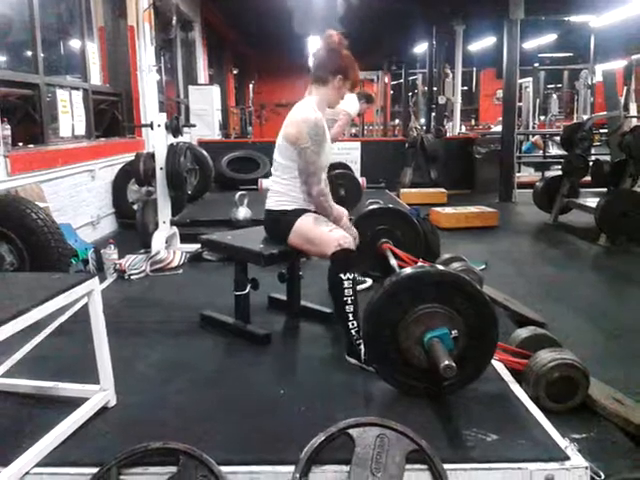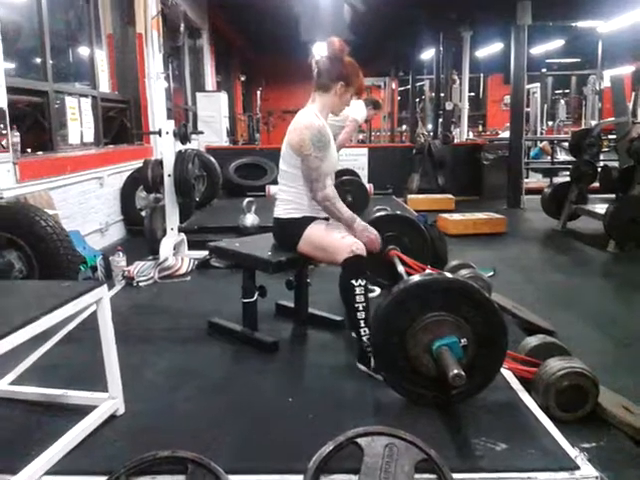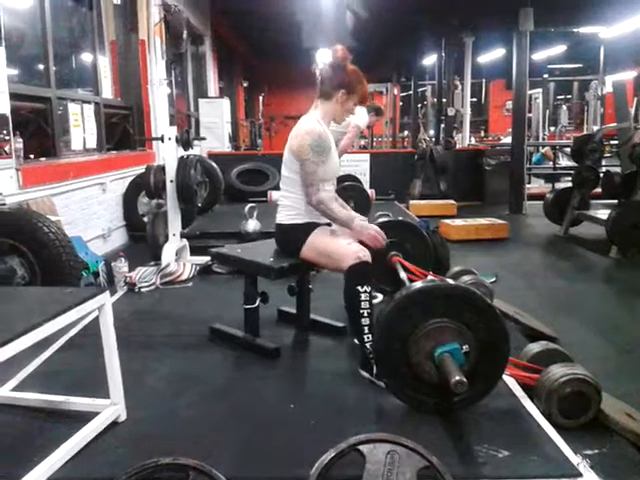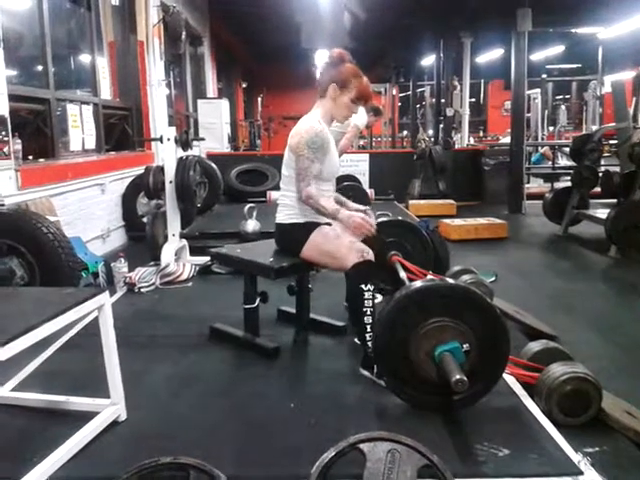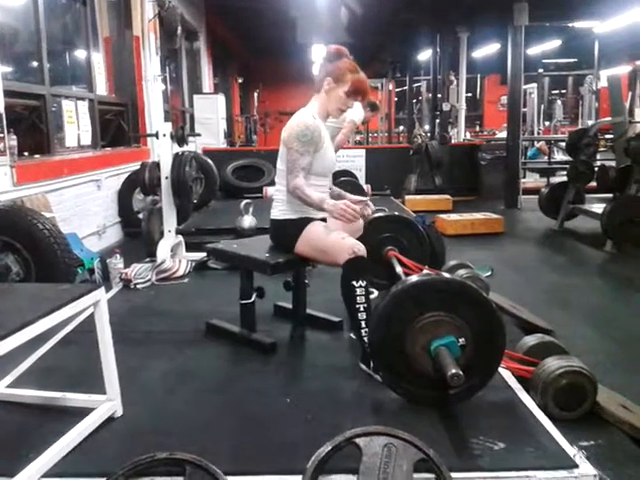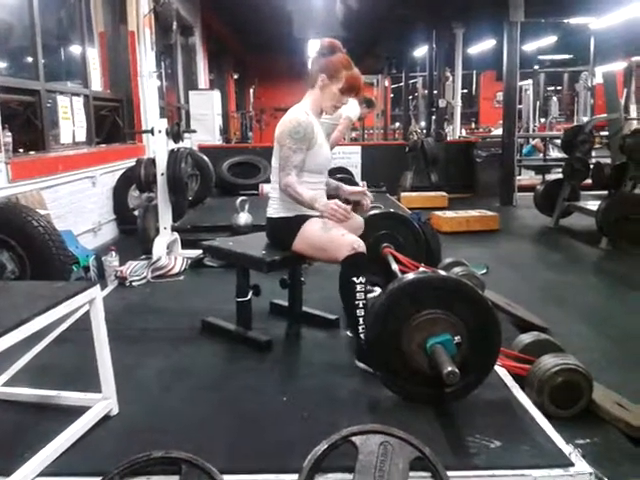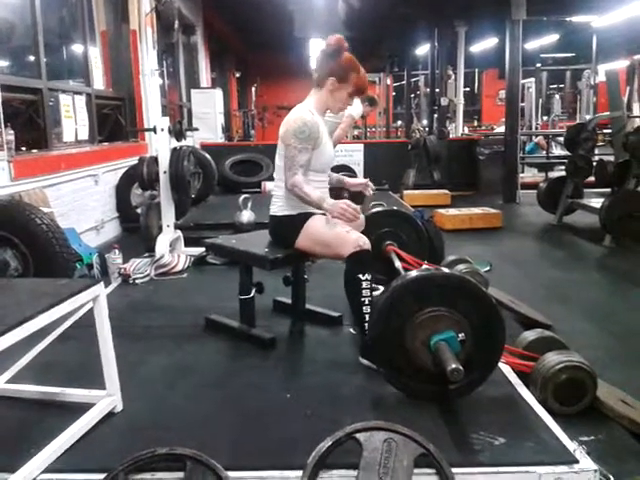
dt=0.2s
person 1, frame 1
left shoulder: (309, 111)
right shoulder: (310, 120)
left elbow: (315, 180)
right elbow: (313, 187)
left wrist: (338, 215)
right wrist: (338, 222)
left hip: (299, 207)
right hip: (285, 214)
left knee: (353, 223)
right knee: (343, 245)
left ankle: (350, 292)
right ankle: (356, 345)
person 1, frame 2
left shoulder: (313, 119)
right shoulder: (312, 126)
left elbow: (323, 185)
right elbow: (320, 192)
left wrist: (353, 221)
right wrist: (356, 226)
left hip: (308, 216)
right hip: (294, 222)
left knee: (360, 233)
right knee: (354, 251)
left ankle: (363, 304)
right ankle: (367, 352)
person 1, frame 3
left shoulder: (316, 127)
right shoulder: (313, 132)
right elbow: (315, 196)
left wrist: (353, 216)
right wrist: (355, 224)
left hip: (310, 222)
right hip: (296, 228)
left knee: (363, 238)
right knee: (359, 258)
left ankle: (363, 306)
right ankle: (371, 359)
person 1, frame 4
left shoulder: (318, 127)
right shoulder: (313, 130)
right elbow: (306, 193)
left wrist: (349, 206)
right wrist: (342, 215)
left hip: (311, 221)
right hip: (296, 227)
left knee: (362, 231)
right knee: (361, 258)
left ankle: (363, 303)
right ankle: (371, 358)
person 1, frame 5
left shoulder: (317, 123)
right shoulder: (306, 124)
right elbow: (295, 185)
left wrist: (345, 198)
right wrist: (329, 205)
left hip: (309, 217)
right hip: (290, 223)
left knee: (362, 224)
right knee: (354, 254)
left ankle: (361, 296)
right ankle: (370, 353)
person 1, frame 6
left shoulder: (312, 120)
right shoulder: (299, 121)
right elbow: (287, 182)
left wrist: (342, 189)
right wrist: (320, 204)
left hip: (306, 215)
right hip: (288, 220)
left knee: (361, 224)
right knee: (352, 250)
left ankle: (362, 294)
right ankle: (366, 350)
person 1, frame 7
left shoulder: (314, 118)
right shoulder: (304, 121)
right elbow: (294, 182)
left wrist: (345, 181)
right wrist: (327, 204)
left hip: (308, 213)
right hip: (291, 219)
left knee: (364, 223)
right knee: (357, 247)
left ankle: (366, 291)
right ankle: (370, 346)
